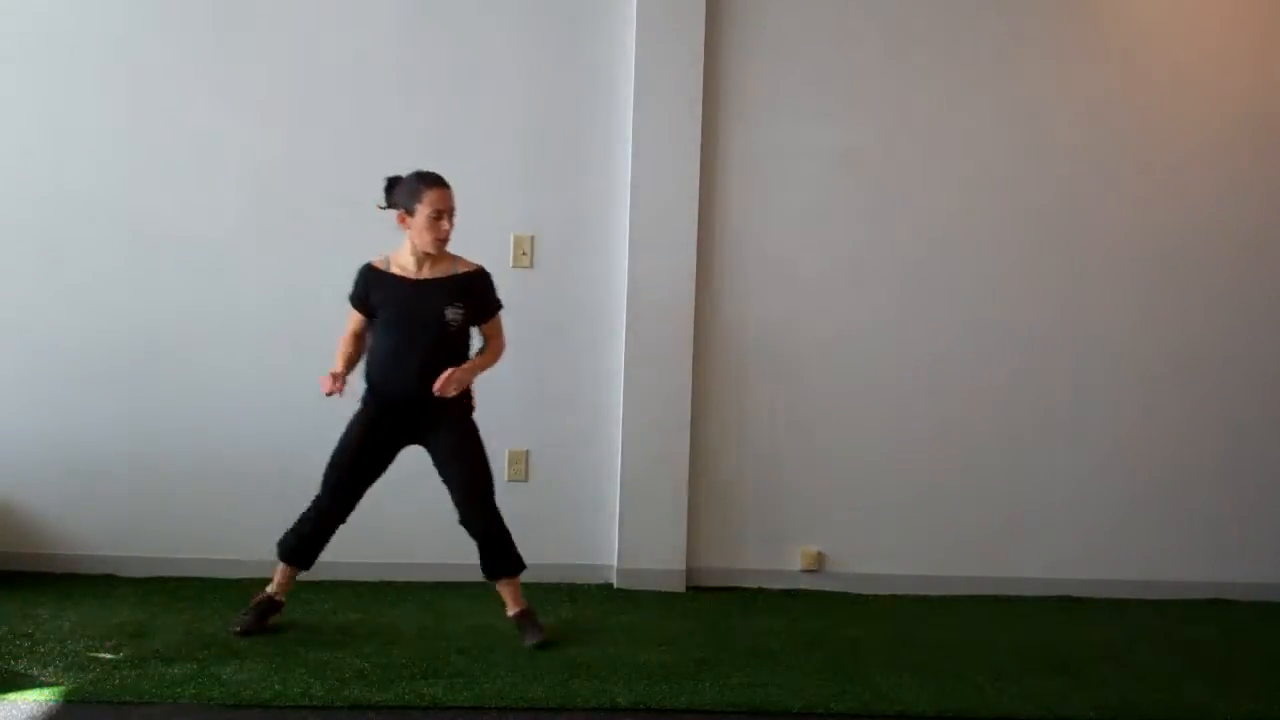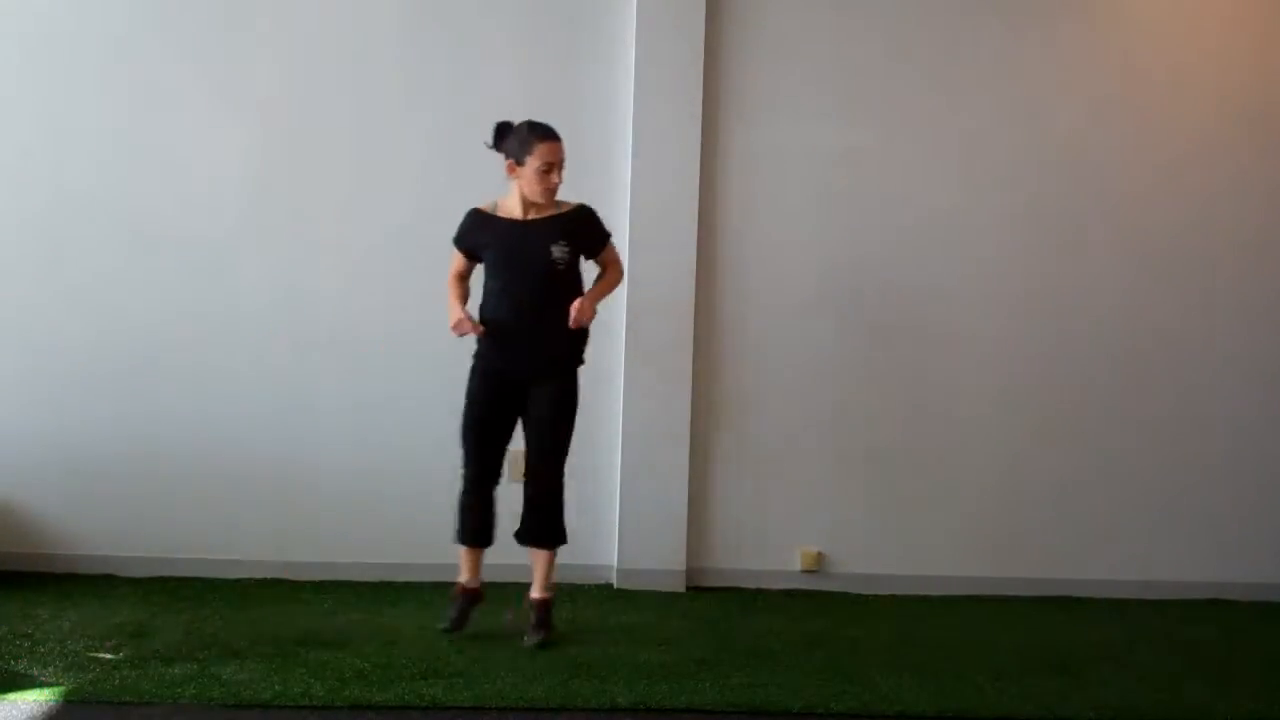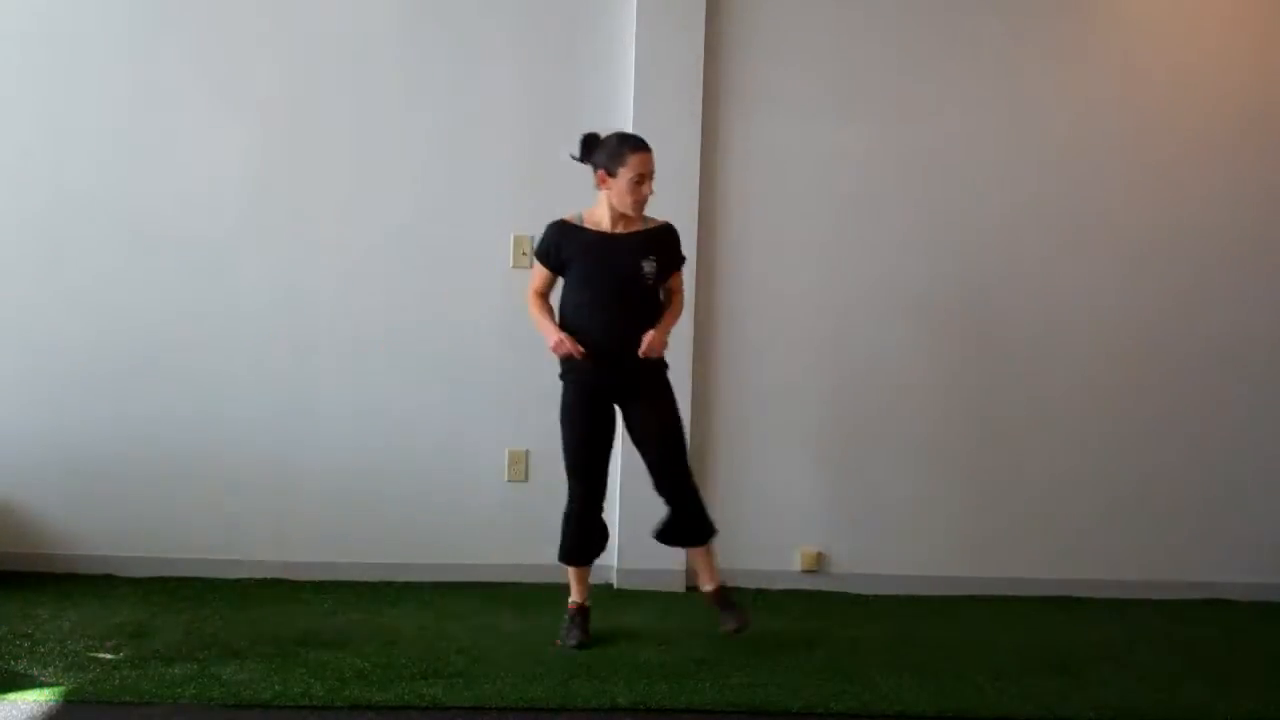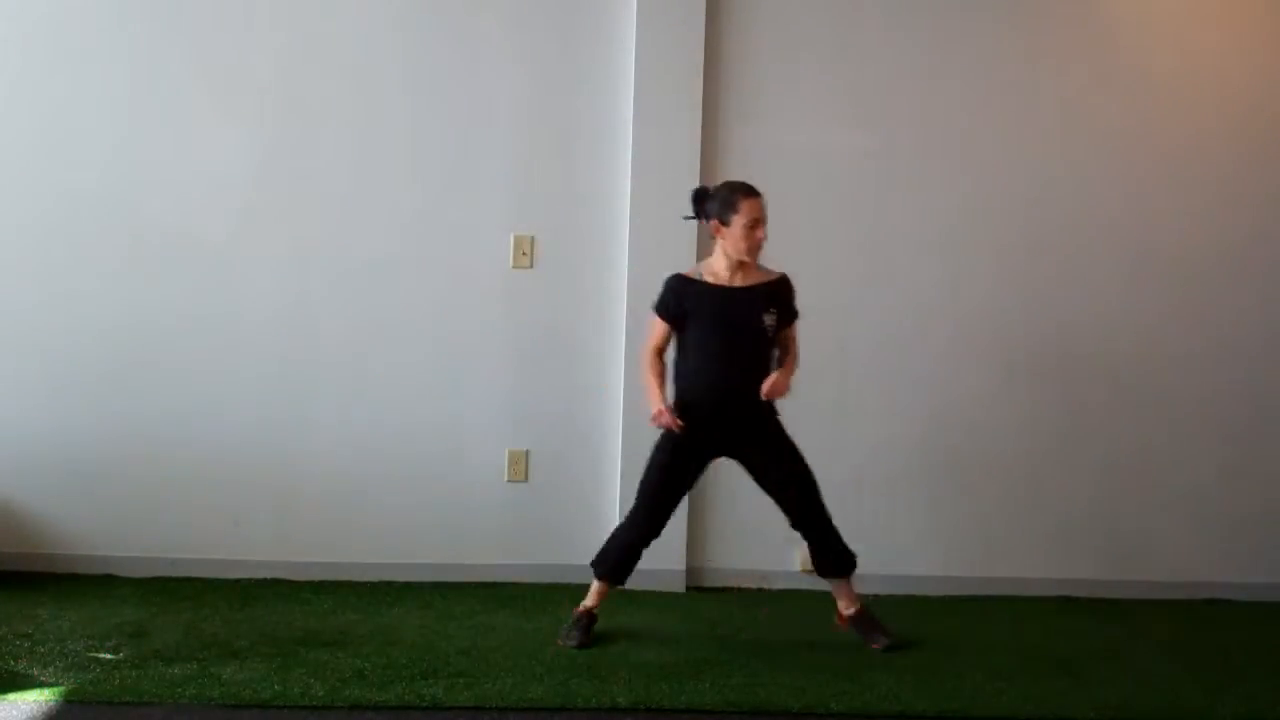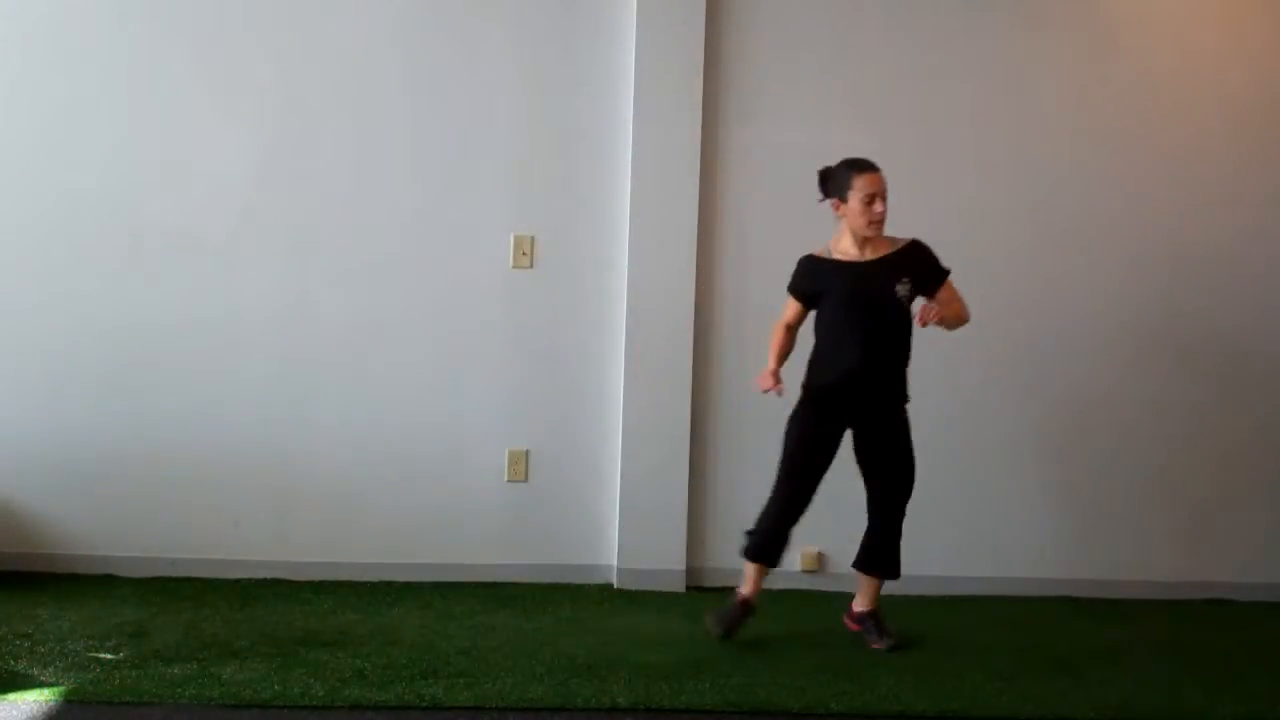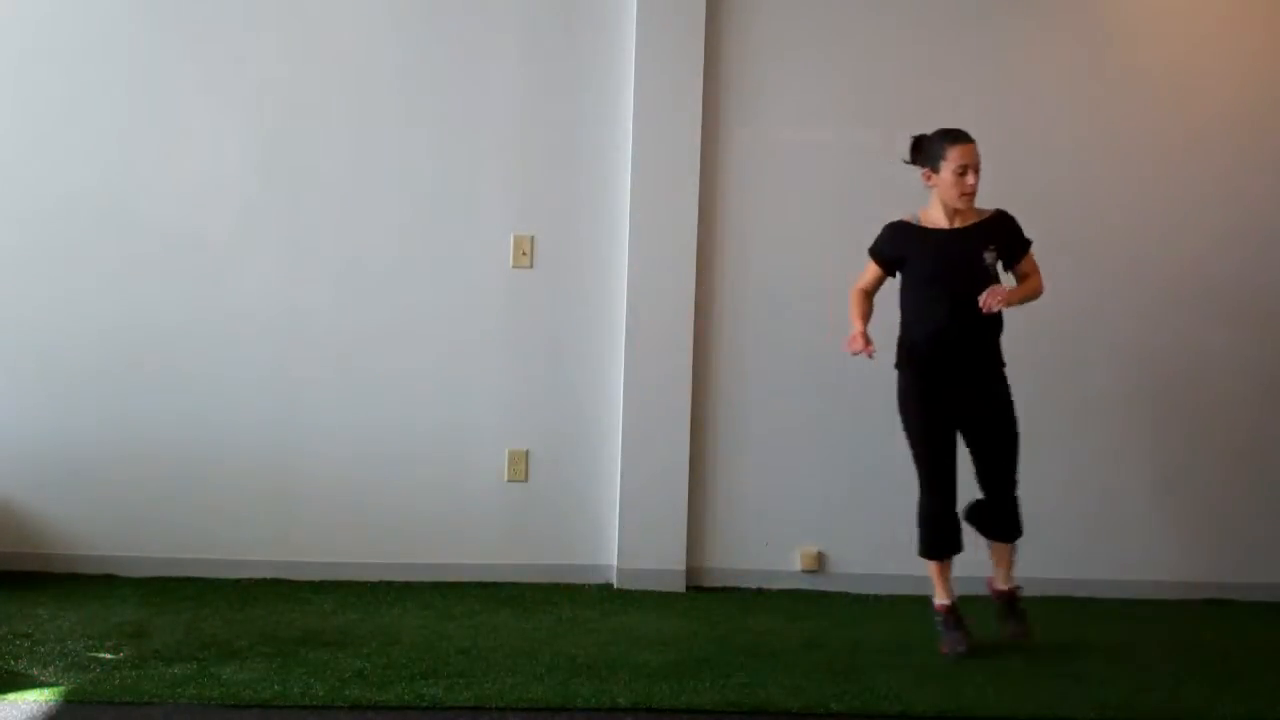
dt=0.2s
person 1, frame 1
left shoulder: (469, 279)
right shoulder: (374, 277)
left elbow: (494, 341)
right elbow: (355, 333)
left wrist: (470, 369)
right wrist: (340, 370)
left hip: (446, 416)
right hip: (383, 409)
left knee: (479, 511)
right knee: (330, 504)
left ankle: (518, 608)
right ankle: (272, 596)
person 1, frame 2
left shoulder: (577, 220)
right shoulder: (481, 223)
left elbow: (614, 268)
right elbow: (457, 276)
left wrist: (591, 300)
right wrist: (458, 310)
left hip: (555, 368)
right hip: (495, 365)
left knee: (545, 476)
right knee: (479, 472)
left ankle: (540, 597)
right ankle: (468, 583)
person 1, frame 3
left shoulder: (659, 237)
right shoulder: (566, 233)
left elbow: (675, 296)
right elbow: (535, 294)
left wrist: (663, 329)
right wrist: (552, 331)
left hip: (643, 375)
right hip: (583, 378)
left knee: (674, 478)
right knee: (586, 489)
left ankle: (712, 586)
right ankle: (578, 603)
person 1, frame 4
left shoulder: (775, 286)
right shoulder: (684, 288)
left elbow: (787, 347)
right elbow: (653, 350)
left wrist: (783, 374)
right wrist: (656, 398)
left hip: (755, 422)
right hip: (695, 426)
left knee: (810, 511)
right knee: (646, 516)
left ankle: (851, 611)
right ankle: (590, 608)
person 1, frame 5
left shoulder: (911, 256)
right shoulder: (816, 267)
left elbow: (959, 312)
right elbow: (787, 324)
left wrist: (936, 314)
right wrist: (771, 367)
left hip: (884, 401)
right hip: (824, 397)
left knee: (889, 502)
right knee: (789, 498)
left ankle: (864, 608)
right ankle: (746, 595)
person 1, frame 6
left shoulder: (997, 227)
right shoulder: (901, 234)
left elbow: (1035, 283)
right elbow: (863, 289)
left wrist: (1010, 295)
right wrist: (859, 328)
left hip: (981, 372)
right hip: (921, 373)
left knee: (1000, 480)
right knee: (937, 485)
left ankle: (1003, 586)
right ankle: (944, 604)
